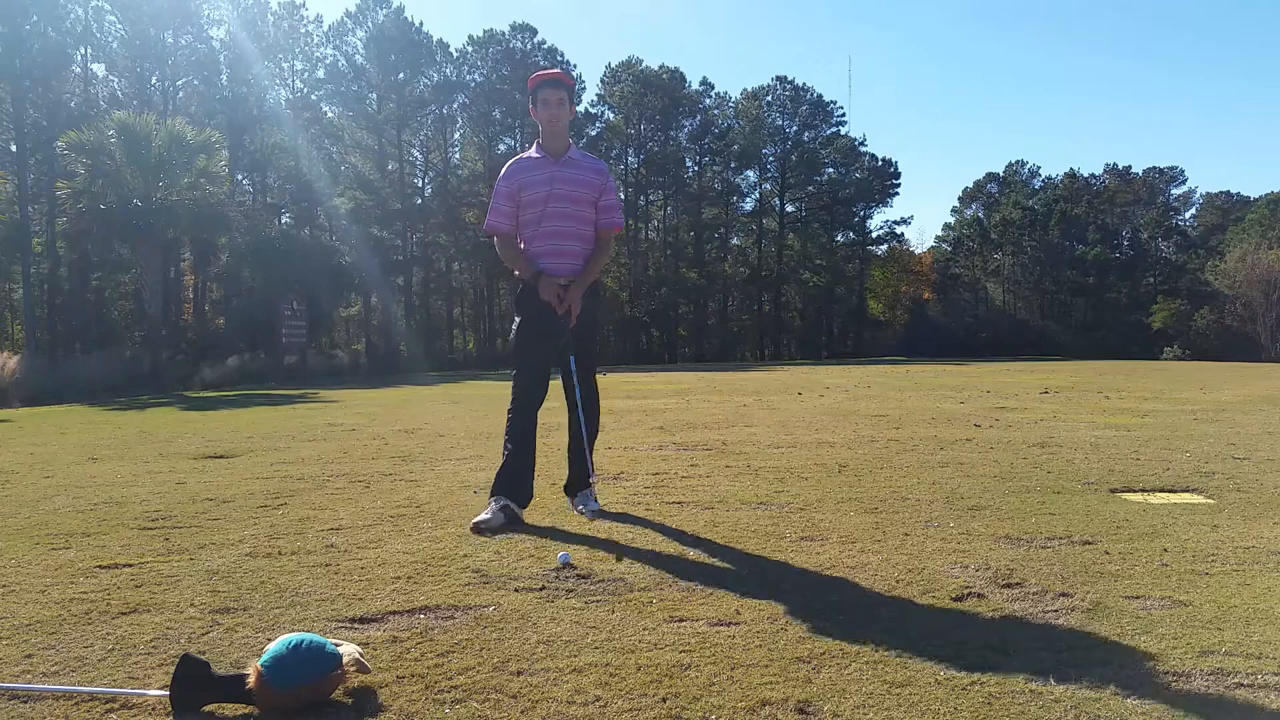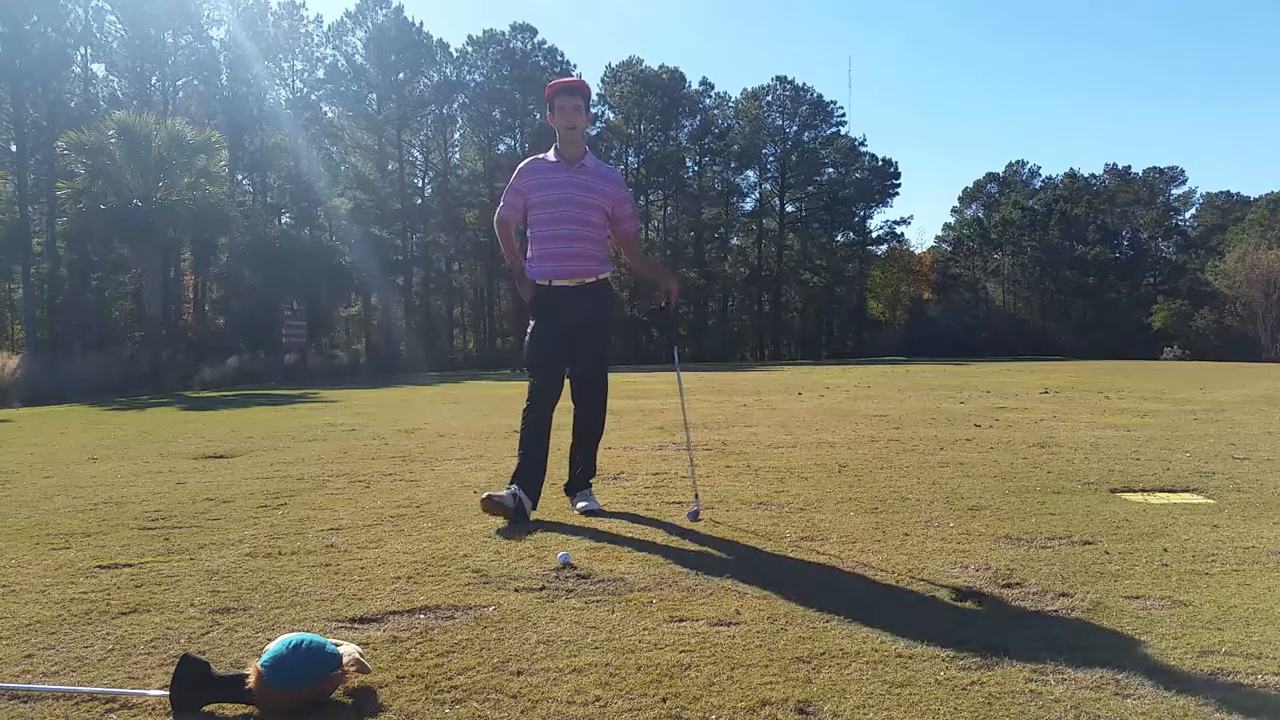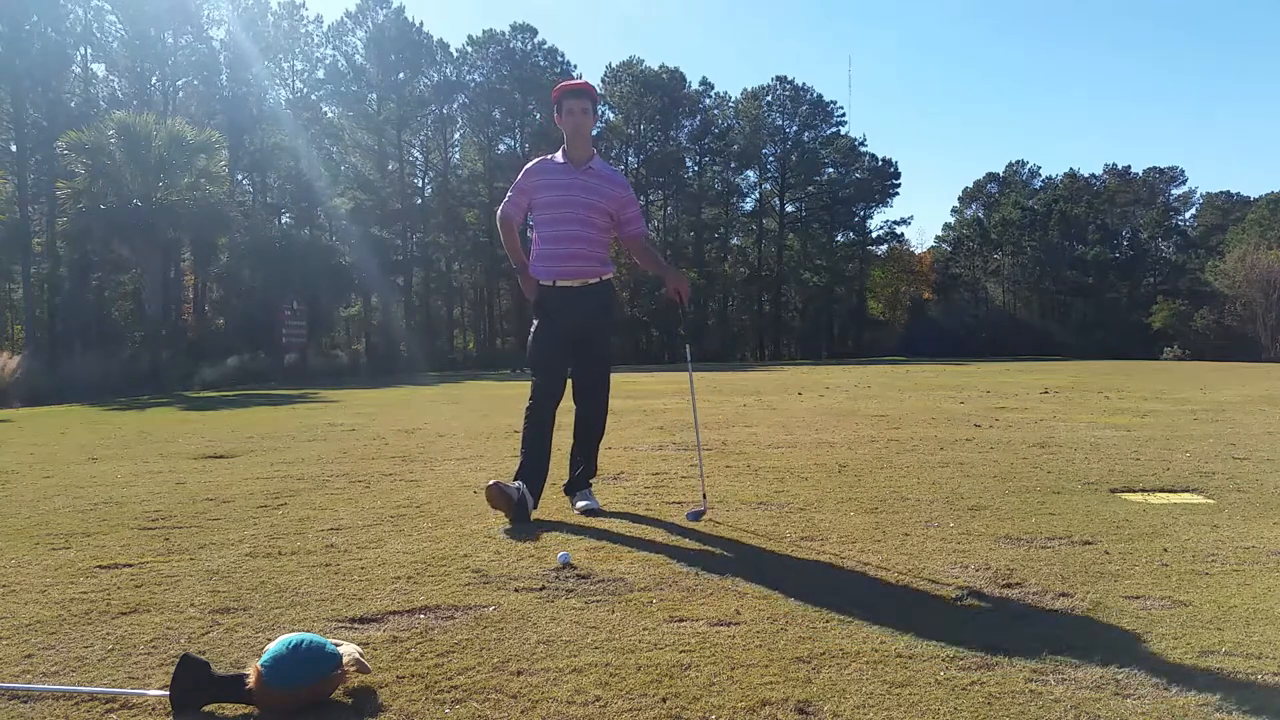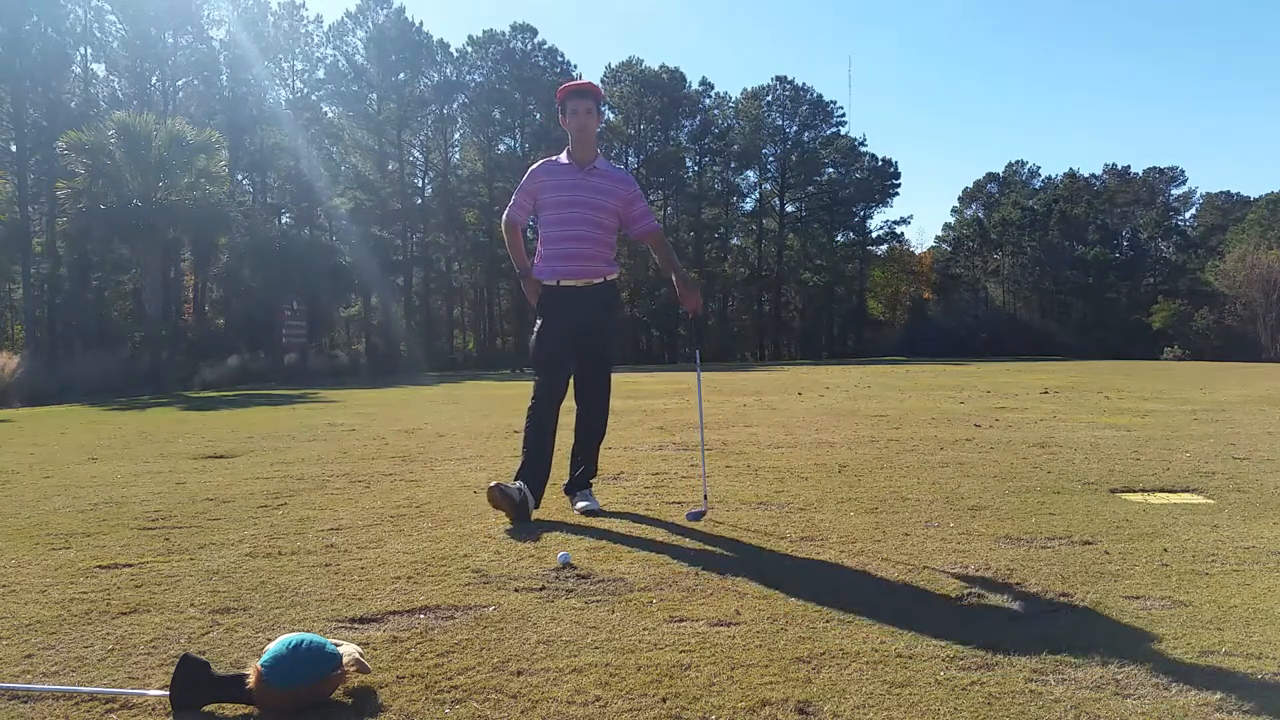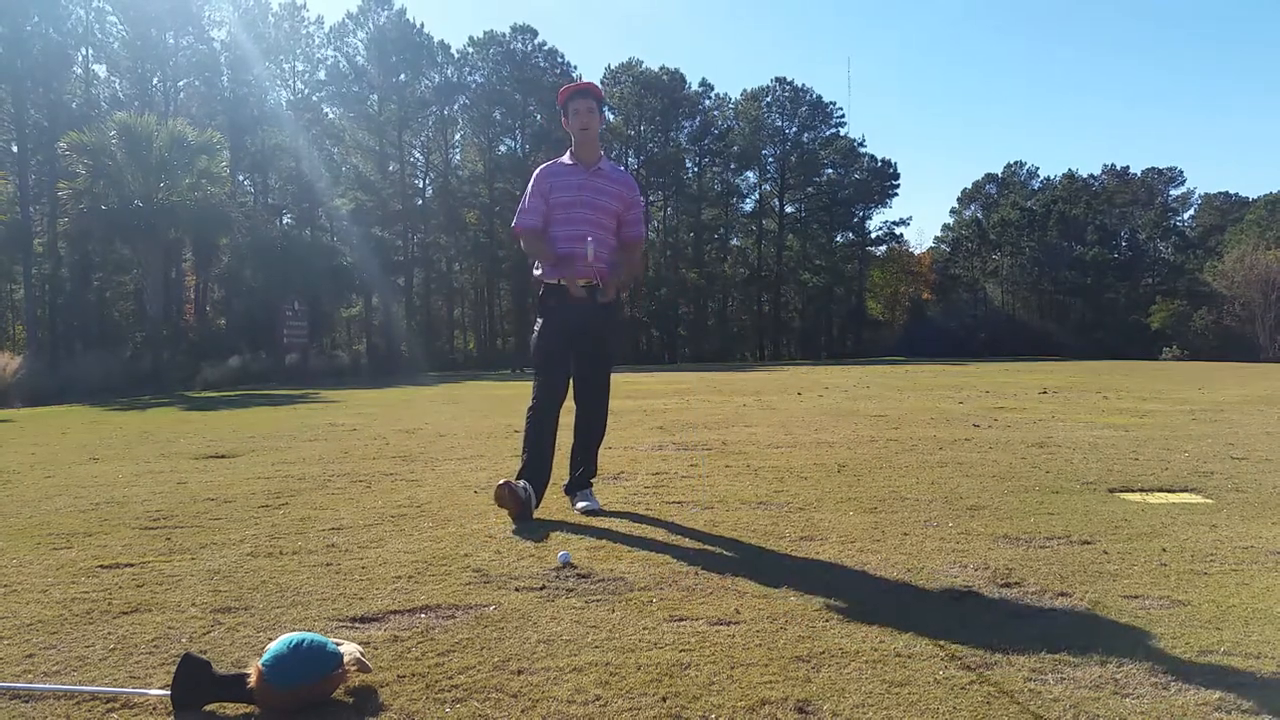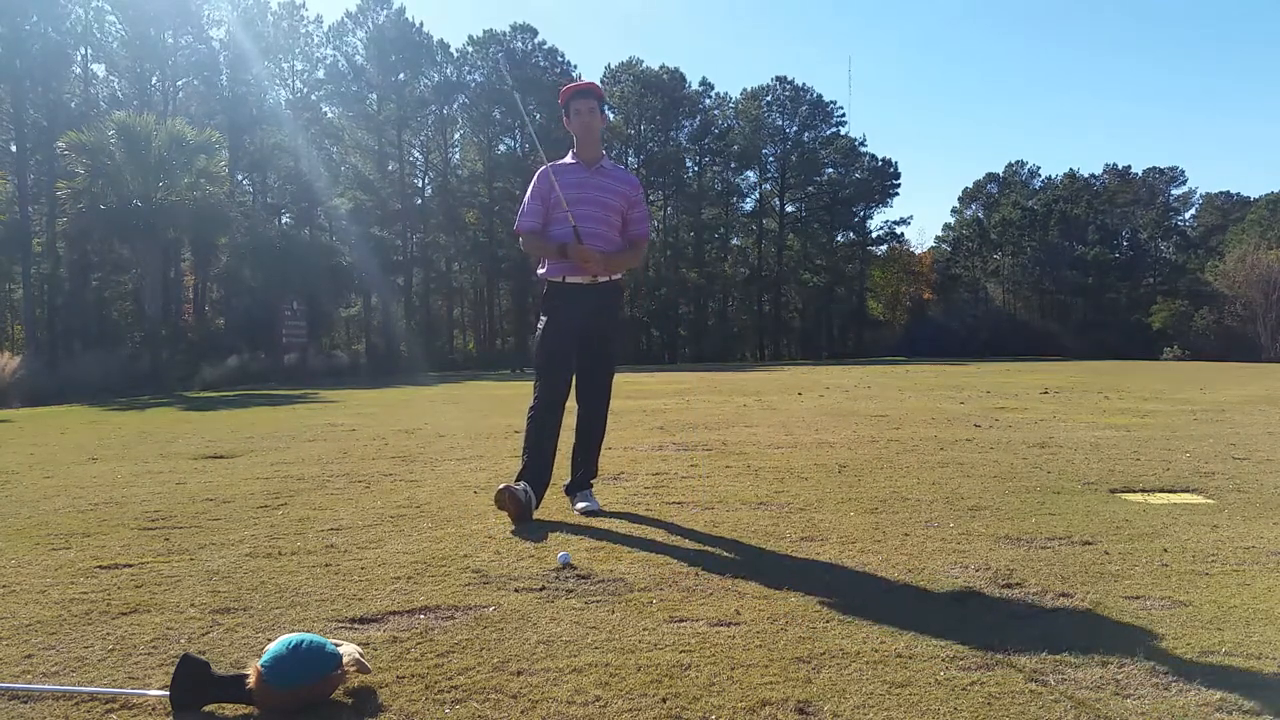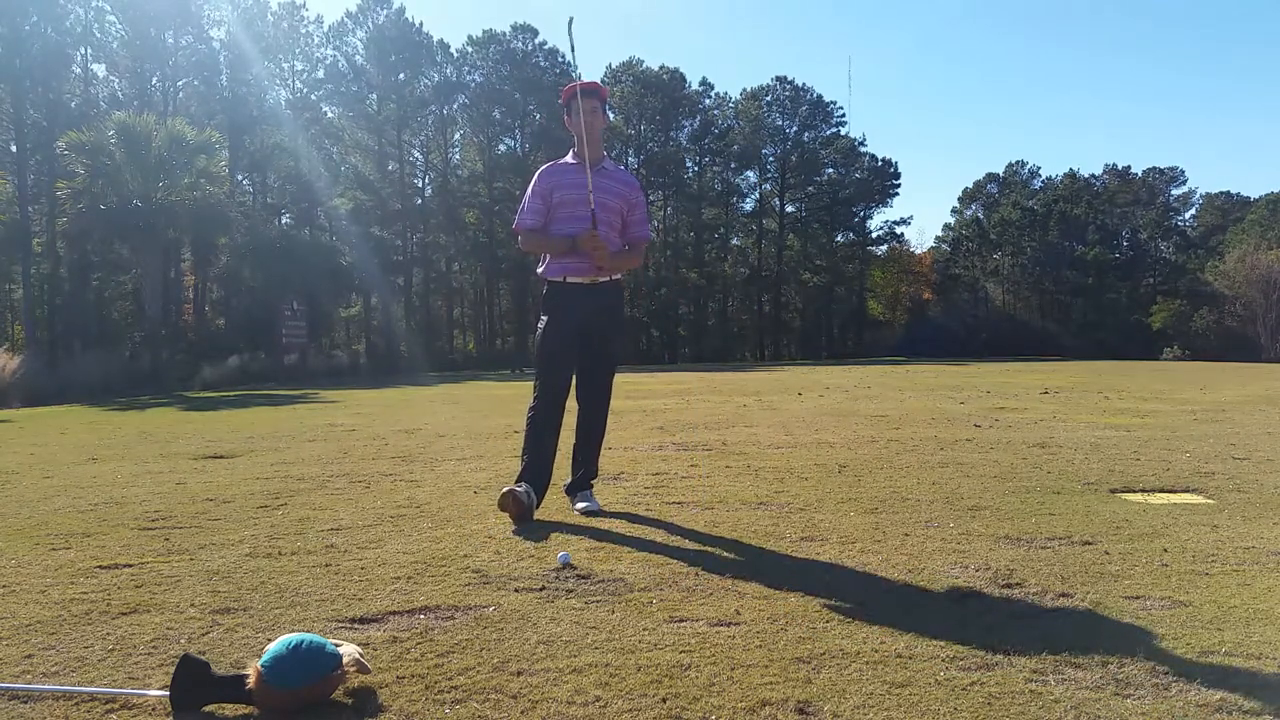
dt=0.7s
person 1, frame 1
left shoulder: (596, 171)
right shoulder: (515, 170)
left elbow: (606, 239)
right elbow: (503, 238)
left wrist: (579, 287)
right wrist: (537, 278)
left hip: (582, 296)
right hip: (536, 295)
left knee: (584, 395)
right knee: (525, 395)
left ankle: (581, 487)
right ankle: (508, 498)
person 1, frame 2
left shoulder: (610, 180)
right shoulder: (530, 172)
left elbow: (628, 244)
right elbow: (503, 222)
left wrist: (659, 275)
right wrist: (519, 274)
left hip: (593, 297)
right hip: (546, 297)
left knee: (591, 396)
right knee: (540, 395)
left ankle: (580, 485)
right ankle: (523, 491)
person 1, frame 3
left shoulder: (615, 182)
right shoulder: (536, 172)
left elbow: (636, 242)
right elbow: (506, 218)
left wrist: (668, 274)
right wrist: (523, 271)
left hip: (596, 298)
right hip: (549, 297)
left knee: (593, 396)
right knee: (543, 394)
left ankle: (581, 484)
right ankle: (526, 488)
person 1, frame 4
left shoulder: (622, 182)
right shoulder: (542, 174)
left elbow: (652, 238)
right elbow: (511, 223)
left wrist: (681, 279)
right wrist: (525, 274)
left hip: (599, 297)
right hip: (553, 296)
left knee: (594, 397)
right knee: (546, 394)
left ankle: (581, 484)
right ankle: (527, 488)
person 1, frame 5
left shoulder: (623, 182)
right shoulder: (546, 175)
left elbow: (633, 250)
right elbow: (528, 236)
left wrist: (615, 280)
right wrist: (563, 268)
left hip: (601, 300)
right hip: (556, 297)
left knee: (594, 397)
right knee: (547, 394)
left ankle: (581, 484)
right ankle: (529, 485)
person 1, frame 6
left shoulder: (627, 182)
right shoulder: (549, 176)
left elbow: (639, 250)
right elbow: (527, 239)
left wrist: (604, 261)
right wrist: (565, 251)
left hip: (605, 297)
right hip: (560, 294)
left knee: (595, 396)
right knee: (548, 392)
left ankle: (582, 485)
right ankle: (529, 486)
person 1, frame 7
left shoulder: (627, 183)
right shoulder: (549, 176)
left elbow: (638, 252)
right elbow: (526, 238)
left wrist: (609, 259)
right wrist: (573, 243)
left hip: (606, 297)
right hip: (561, 294)
left knee: (596, 395)
right knee: (549, 391)
left ankle: (582, 484)
right ankle: (529, 486)
